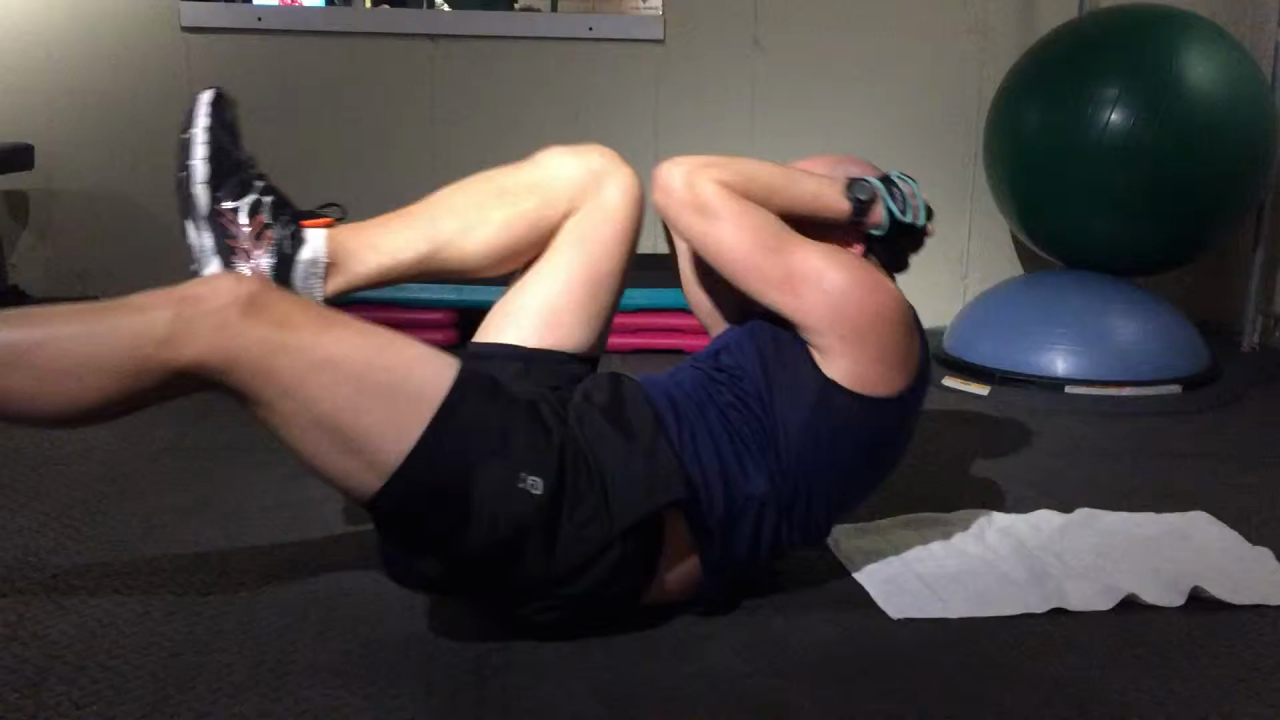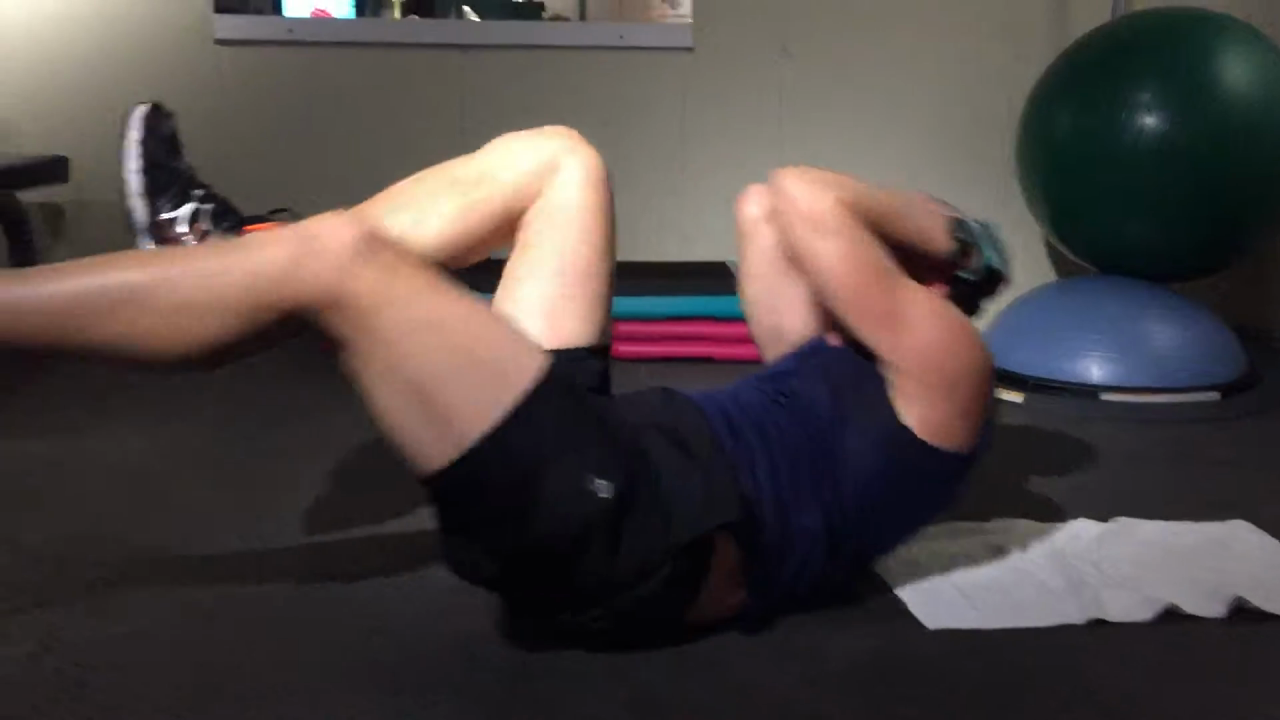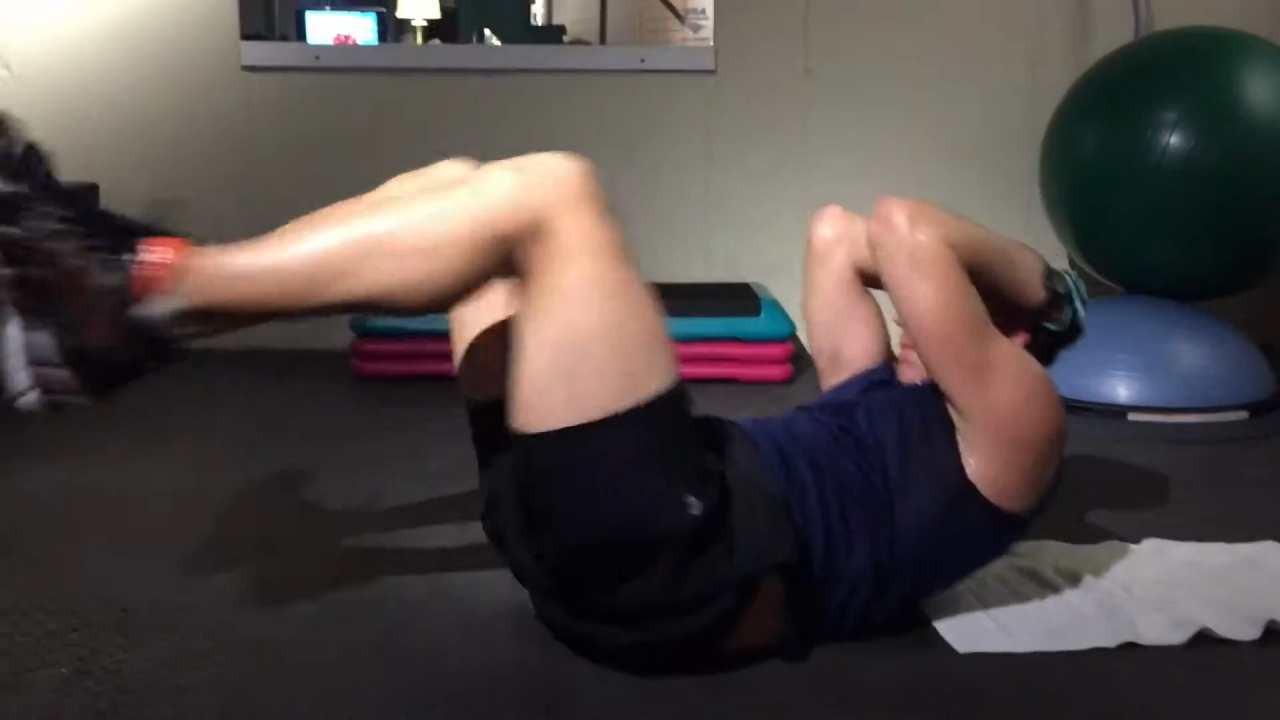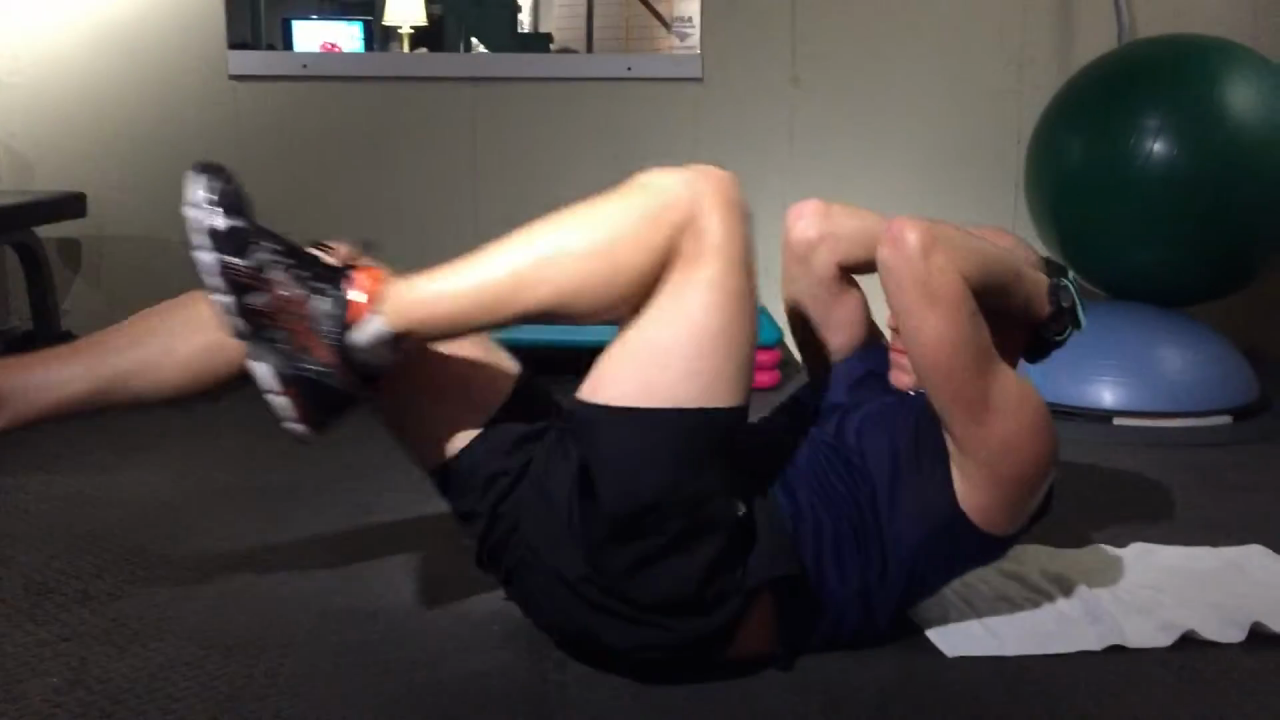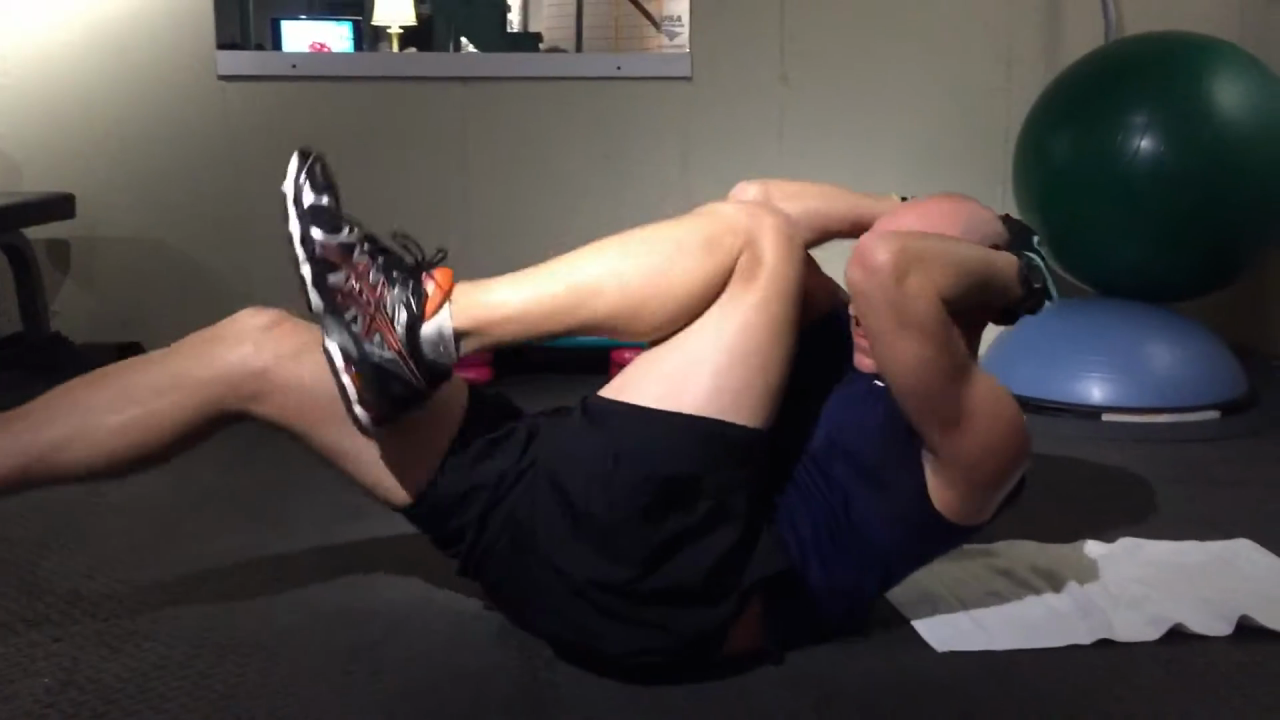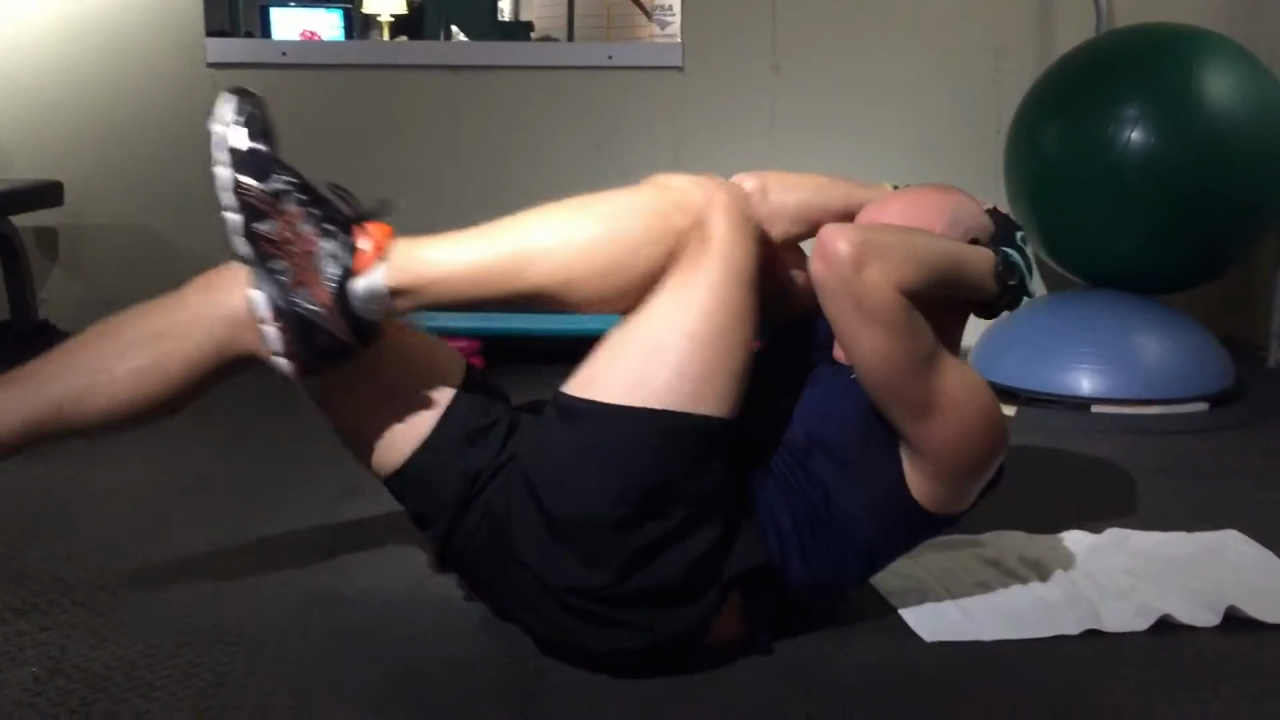
dt=0.2s
person 1, frame 1
left shoulder: (870, 315)
right shoulder: (804, 341)
left elbow: (686, 185)
right elbow: (697, 215)
left wrist: (839, 198)
right wrist: (845, 201)
left hip: (576, 516)
right hip: (559, 444)
left knee: (218, 317)
right knee: (591, 177)
right ankle: (307, 257)
person 1, frame 2
left shoulder: (944, 368)
right shoulder: (837, 357)
left elbow: (804, 195)
right elbow: (763, 211)
left wrist: (931, 233)
left hip: (616, 533)
right hip: (599, 480)
left knee: (333, 265)
right knee: (556, 160)
right ankle: (214, 251)
person 1, frame 3
left shoulder: (1016, 422)
right shoulder: (893, 388)
left elbow: (901, 225)
right elbow: (835, 231)
left wrist: (1024, 288)
right wrist: (953, 271)
left hip: (657, 565)
right hip: (586, 518)
left knee: (547, 191)
right knee: (461, 186)
left ankle: (162, 280)
right ankle: (158, 283)
person 1, frame 4
left shoulder: (1006, 444)
right shoulder: (877, 370)
left elbow: (911, 250)
right elbow: (814, 232)
left wrist: (1029, 294)
left hip: (652, 566)
right hip: (572, 506)
left knee: (698, 197)
right knee: (318, 280)
left ankle: (372, 322)
person 1, frame 5
left shoulder: (979, 435)
right shoulder: (844, 342)
left elbow: (886, 272)
right elbow: (761, 197)
left wrist: (995, 271)
right wrist: (898, 212)
left hip: (644, 559)
right hip: (552, 504)
left knee: (752, 242)
right knee: (258, 345)
left ankle: (424, 319)
person 1, frame 6
left shoulder: (955, 424)
right shoulder: (830, 335)
left elbow: (855, 265)
right elbow: (755, 200)
left wrist: (978, 263)
right wrist: (888, 200)
left hip: (625, 565)
right hip: (540, 507)
left knee: (692, 212)
left ankle: (361, 270)
